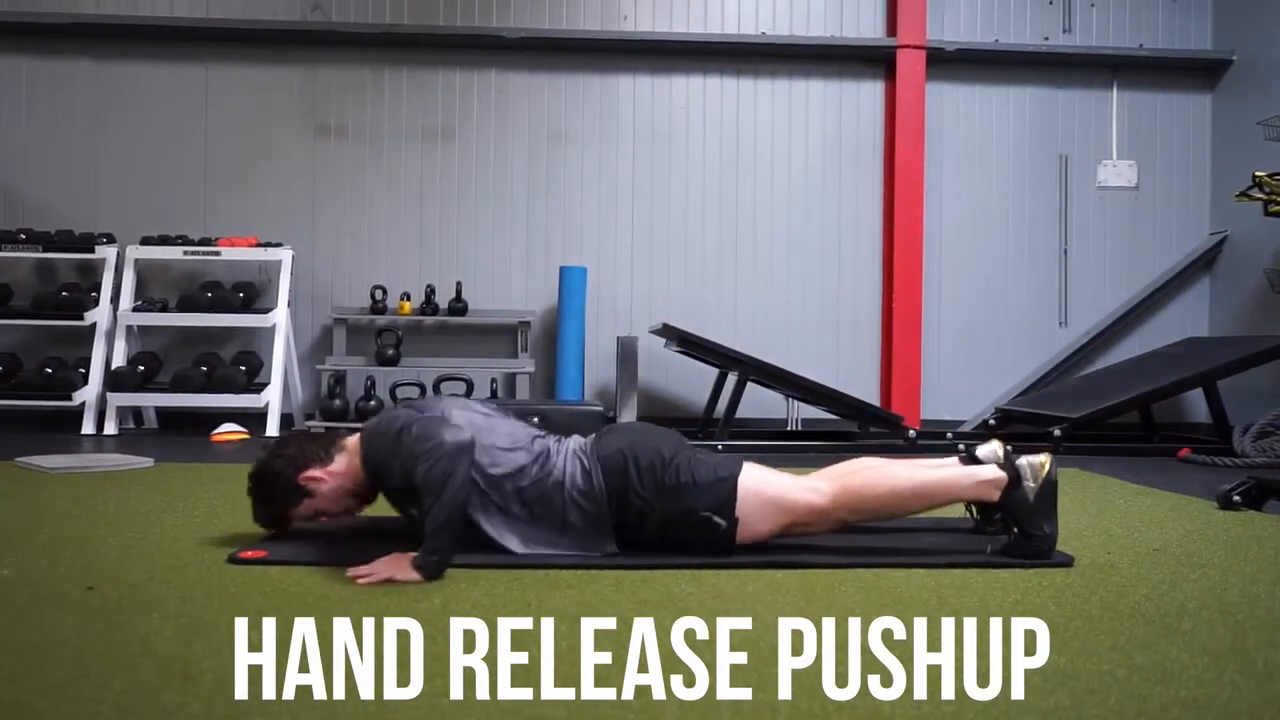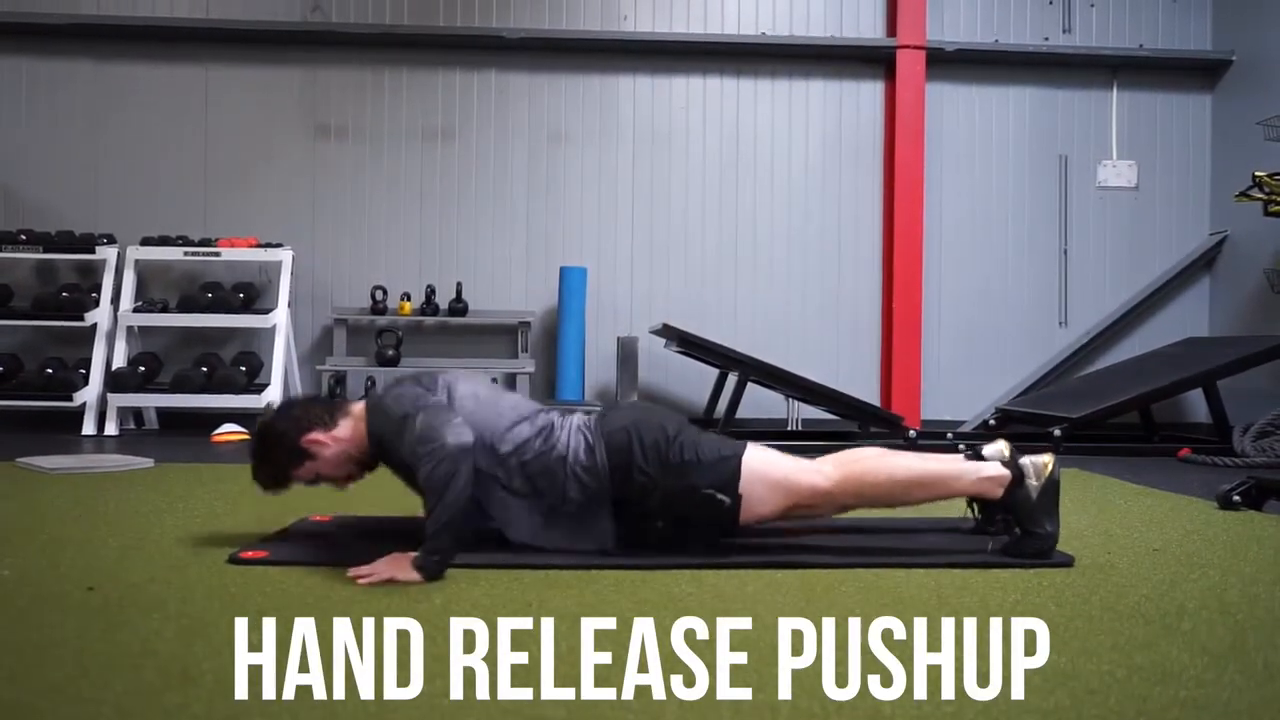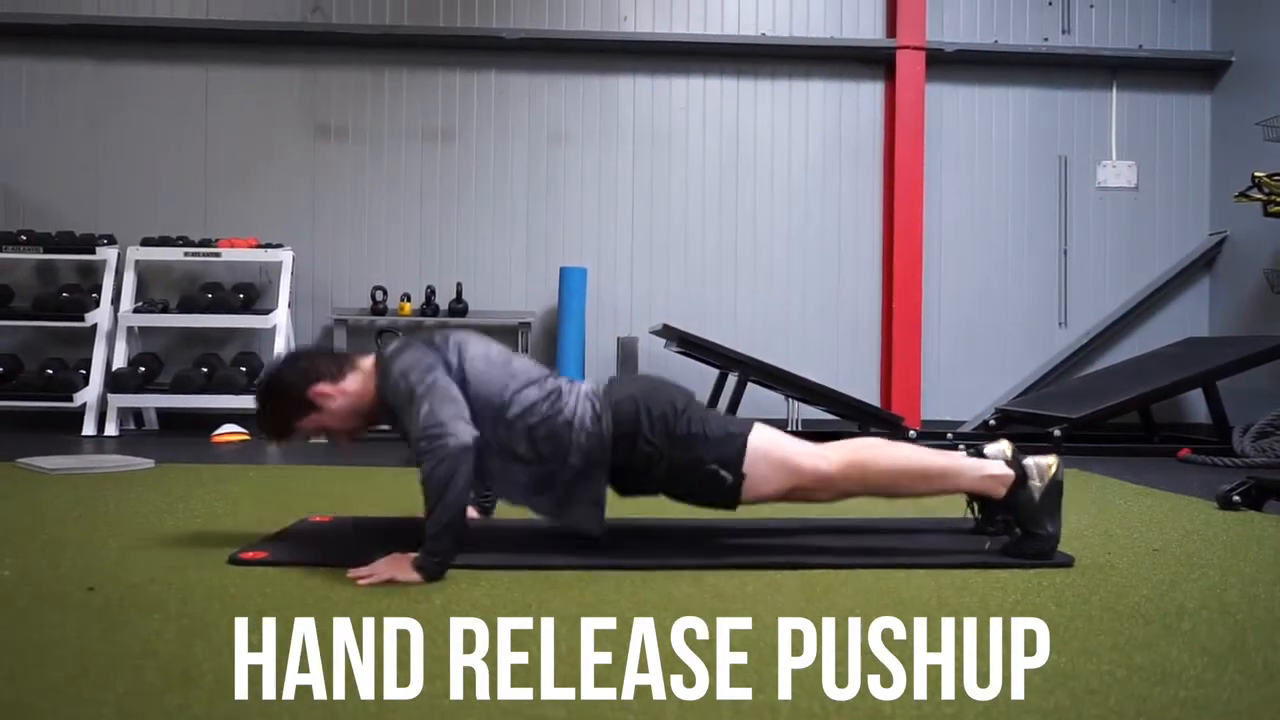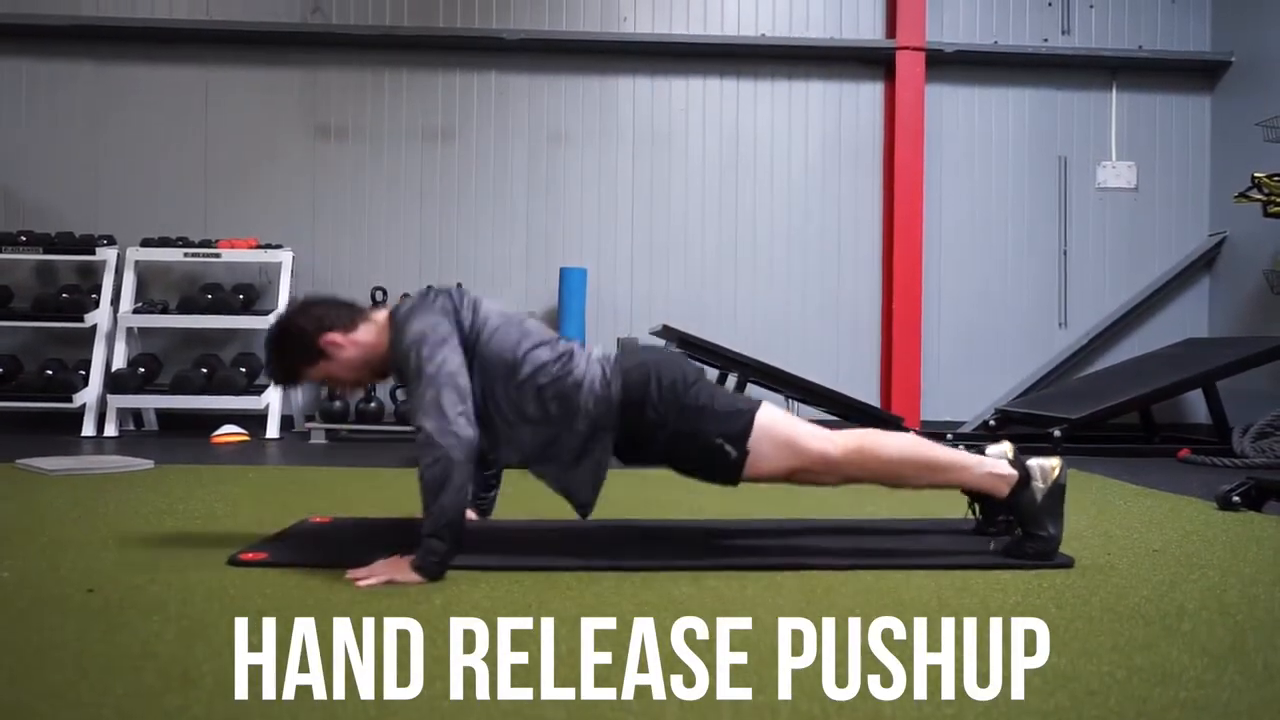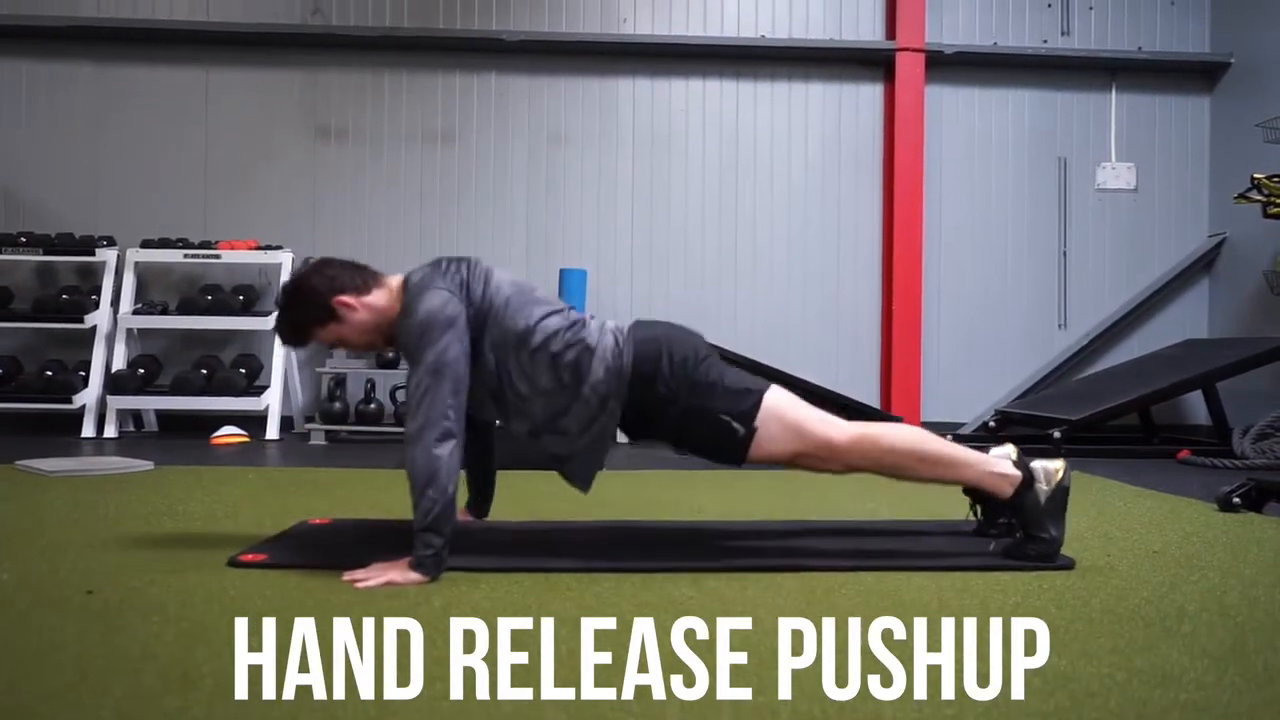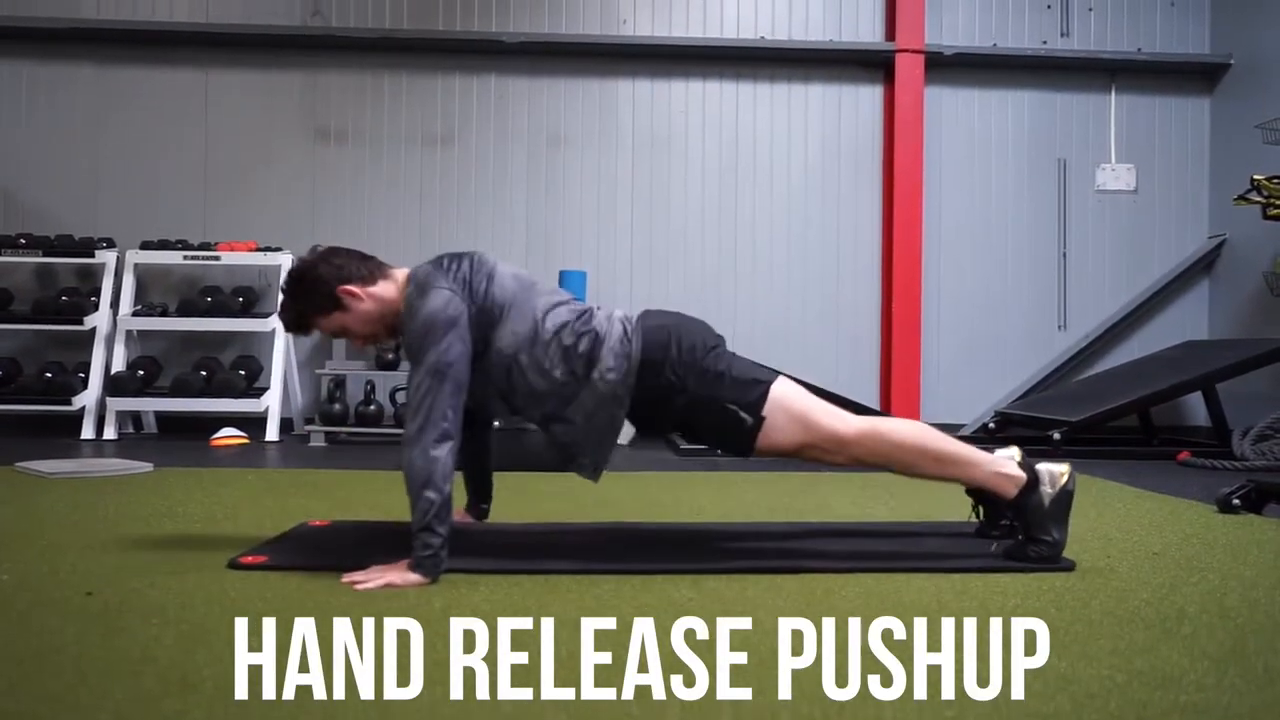
dt=0.1s
person 1, frame 1
left shoulder: (389, 435)
right shoulder: (408, 425)
left elbow: (454, 450)
left wrist: (428, 560)
right wrist: (456, 522)
left hip: (627, 486)
right hip: (618, 471)
left knee: (812, 503)
right knee: (810, 496)
left ankle: (1007, 479)
right ankle: (979, 462)
person 1, frame 2
left shoulder: (393, 409)
right shoulder: (414, 396)
left elbow: (454, 450)
left wrist: (429, 559)
right wrist: (462, 519)
left hip: (627, 466)
right hip: (621, 447)
left knee: (815, 486)
right knee: (814, 483)
left ankle: (1007, 477)
right ankle: (984, 459)
person 1, frame 3
left shoulder: (405, 366)
right shoulder: (418, 355)
left elbow: (455, 446)
left wrist: (428, 558)
right wrist: (472, 507)
left hip: (632, 433)
right hip: (623, 423)
left knee: (820, 471)
right knee: (811, 475)
left ankle: (1015, 484)
right ankle: (984, 461)
person 1, frame 4
left shoulder: (416, 327)
right shoulder: (429, 318)
left elbow: (451, 438)
right elbow: (487, 409)
left wrist: (428, 558)
right wrist: (475, 505)
left hip: (635, 401)
right hip: (628, 393)
left knee: (824, 455)
right knee: (819, 459)
left ankle: (1014, 480)
right ankle: (989, 460)
person 1, frame 5
left shoulder: (428, 301)
right shoulder: (437, 297)
left elbow: (434, 431)
right elbow: (475, 407)
left wrist: (425, 558)
right wrist: (476, 504)
left hip: (646, 375)
right hip: (639, 371)
left knee: (830, 442)
right knee: (823, 448)
left ankle: (1020, 481)
right ankle: (995, 467)
person 1, frame 6
left shoulder: (432, 299)
right shoulder: (442, 292)
left elbow: (432, 431)
right elbow: (474, 404)
left wrist: (425, 558)
right wrist: (475, 505)
left hip: (652, 365)
right hip: (645, 361)
left knee: (837, 435)
right knee: (829, 444)
left ankle: (1023, 483)
right ankle: (999, 466)
